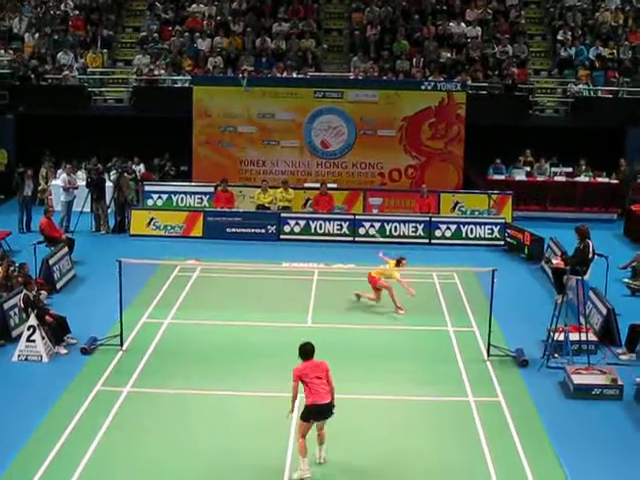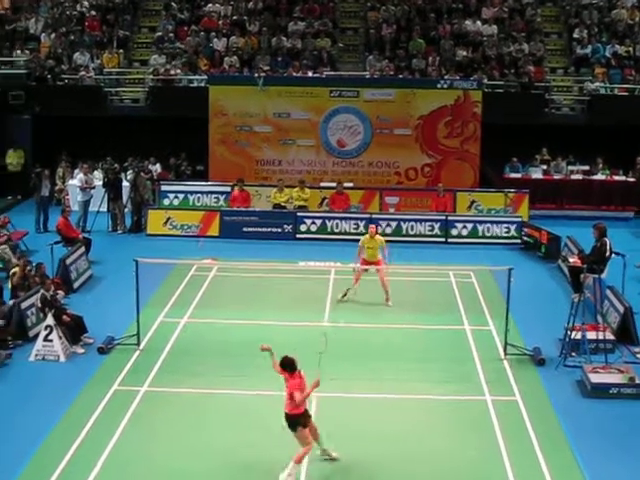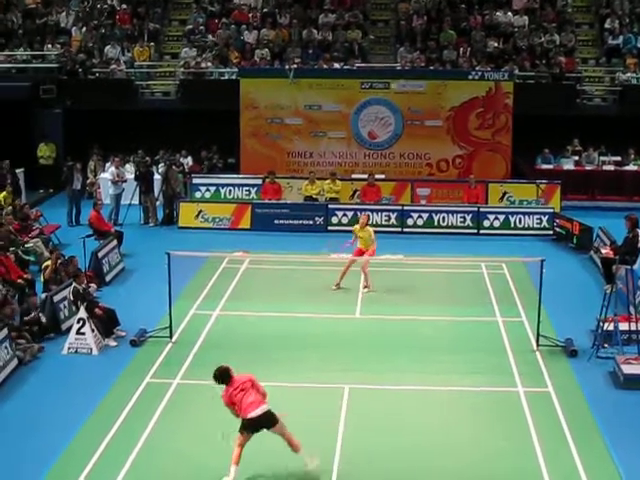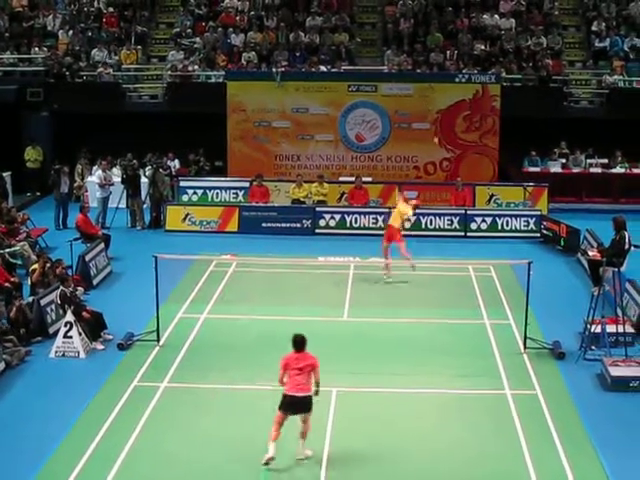
dt=0.7s
person 1, frame 1
left shoulder: (298, 370)
right shoulder: (323, 364)
left elbow: (295, 391)
right elbow: (331, 386)
left wrist: (292, 407)
right wrist: (333, 400)
left hip: (312, 406)
right hip: (326, 404)
left knee: (301, 436)
right knee: (320, 429)
right ankle: (321, 456)
person 1, frame 2
left shoulder: (287, 372)
right shoulder: (295, 382)
left elbow: (276, 368)
right elbow: (299, 401)
left wrist: (271, 353)
right wrist: (312, 387)
left hip: (300, 411)
right hip: (294, 415)
left knee: (314, 431)
right knee: (307, 445)
left ankle: (324, 452)
person 1, frame 3
left shoulder: (226, 396)
right shoulder: (246, 378)
left elbow: (237, 415)
right elbow: (263, 393)
left hip: (249, 419)
right hip: (265, 413)
left knee: (239, 446)
right knee: (287, 436)
right ankle: (307, 461)
person 1, frame 4
left shoulder: (287, 359)
right shoulder: (312, 359)
left elbow: (281, 380)
right elbow: (317, 380)
right wrist: (317, 389)
left hip: (289, 396)
right hip: (305, 396)
left knee: (277, 425)
right knee: (305, 421)
left ankle: (271, 452)
right ankle: (302, 451)
